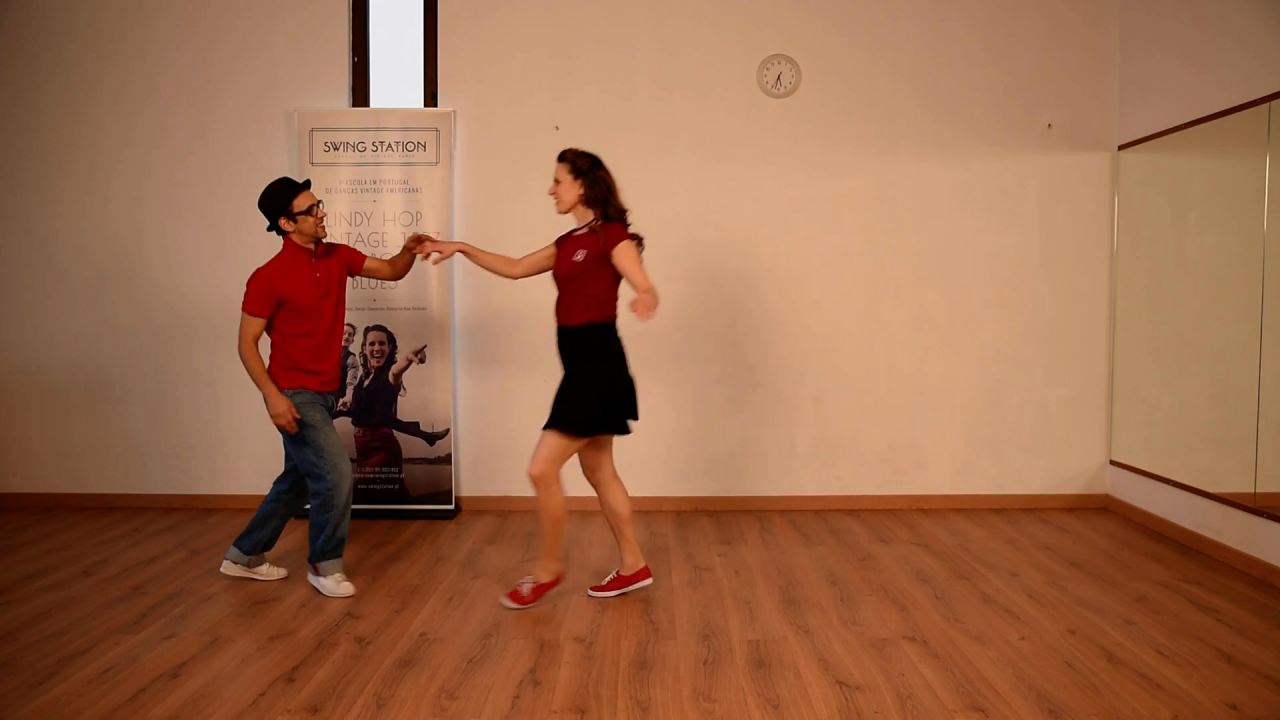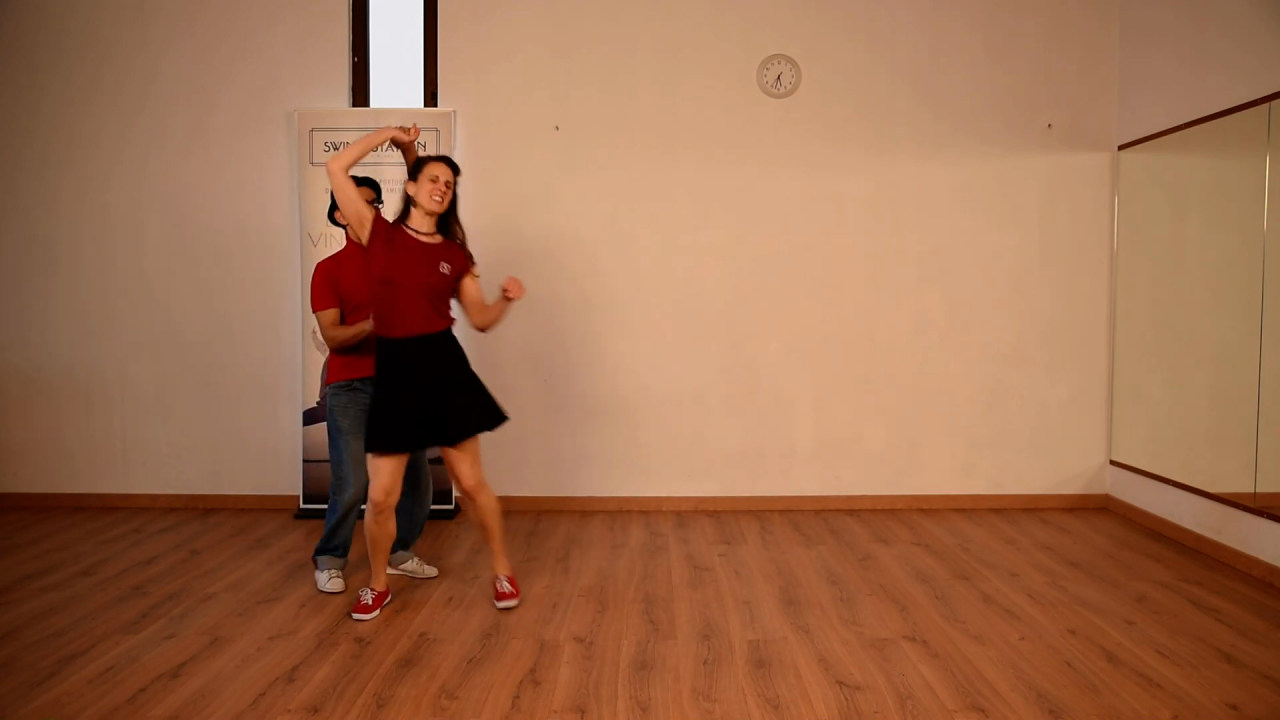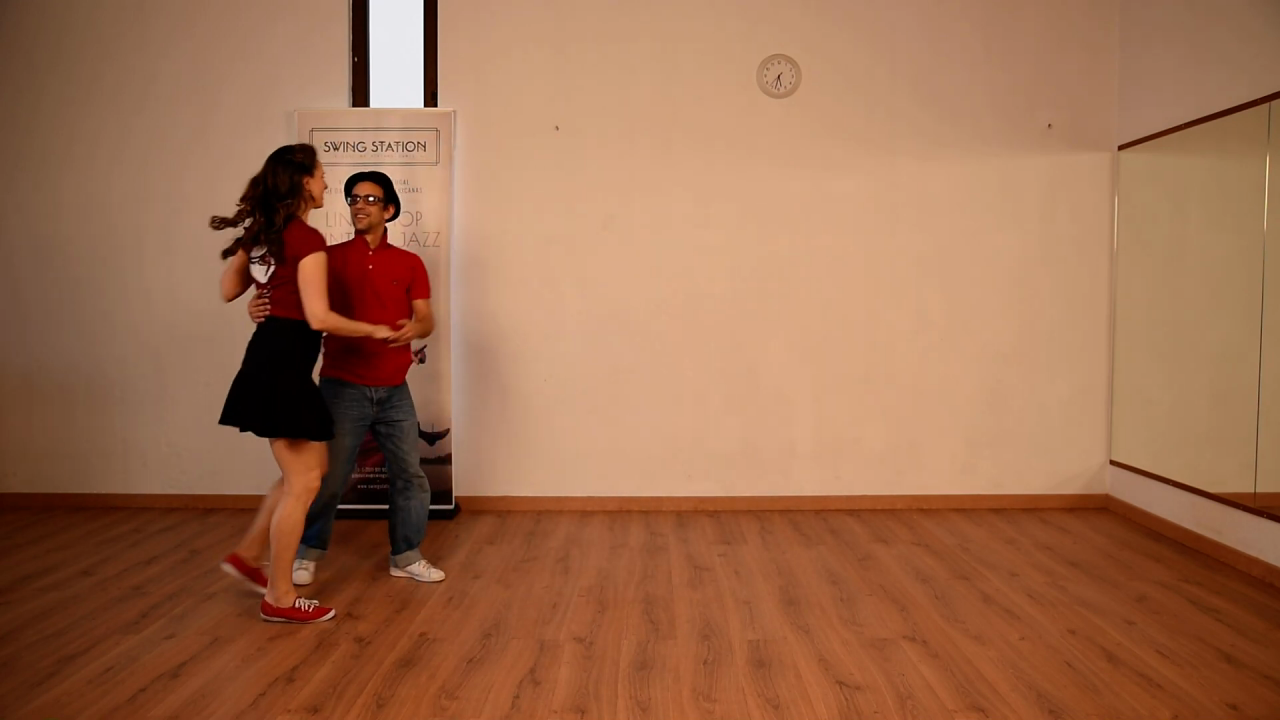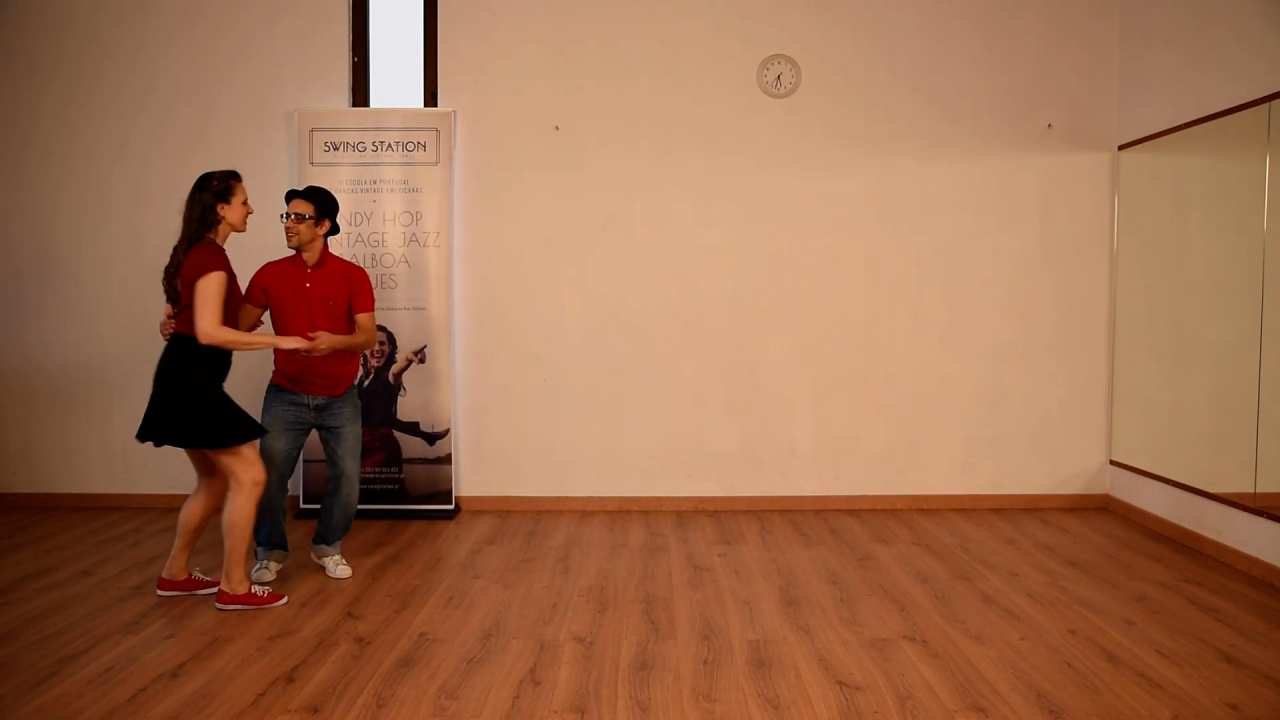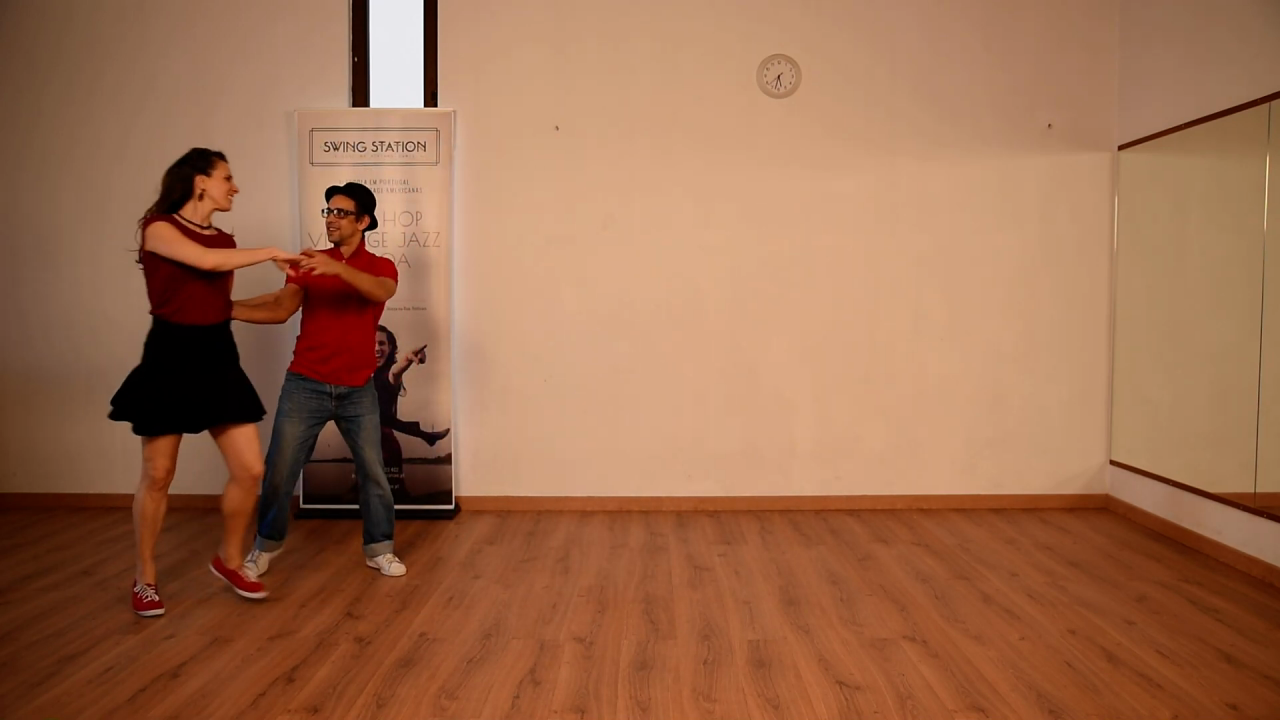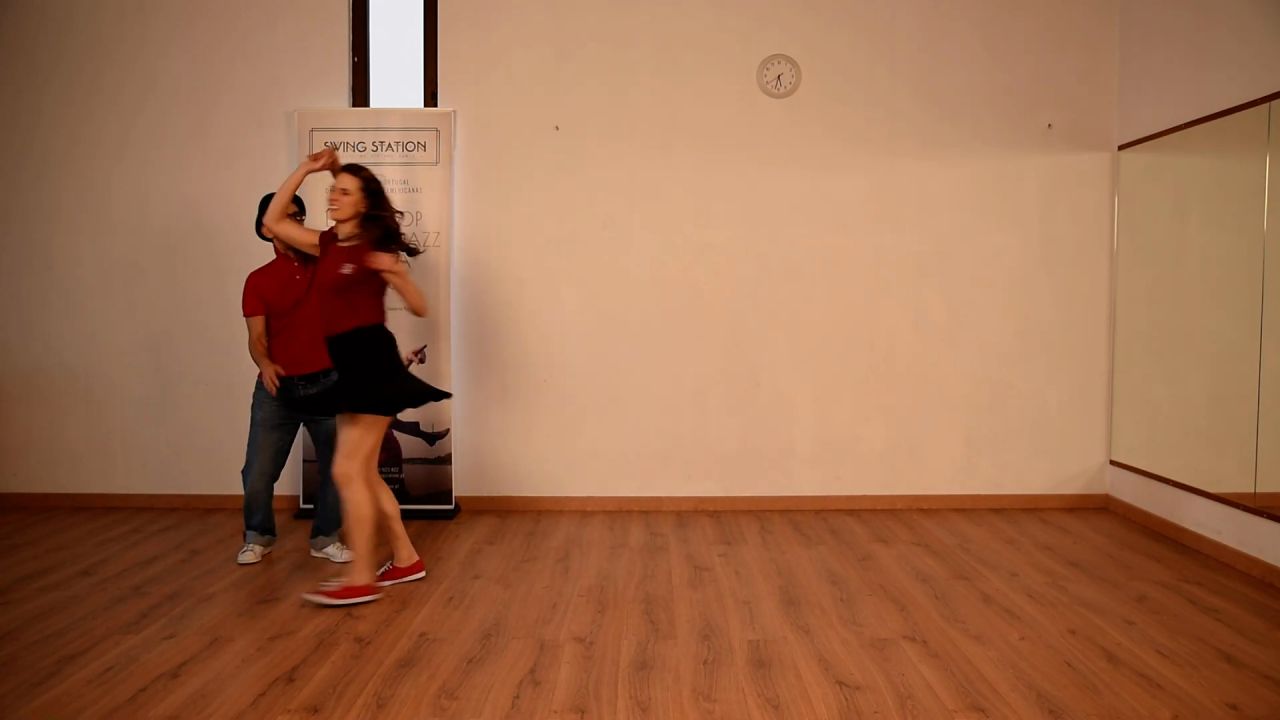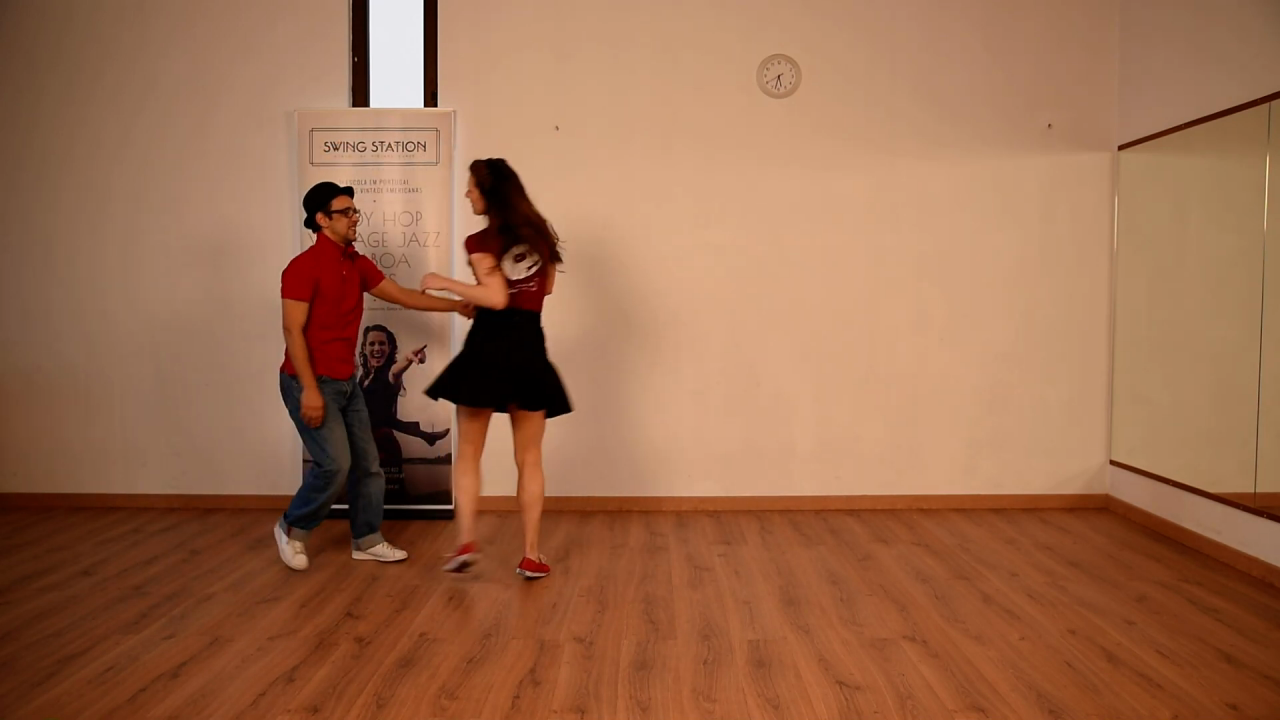
dt=0.7s
person 1, frame 1
left shoulder: (611, 236)
right shoulder: (565, 243)
left elbow: (646, 291)
right elbow: (511, 267)
left wrist: (645, 298)
right wrist: (457, 247)
left hip: (597, 362)
right hip: (582, 365)
left knee: (542, 469)
right knee: (599, 472)
left ankle: (548, 569)
right ankle: (632, 565)
person 1, frame 2
left shoulder: (455, 255)
right shoulder: (378, 234)
left elbow: (482, 320)
right elbow: (335, 171)
left wrist: (506, 297)
right wrist: (386, 135)
left hip: (444, 368)
right hip: (394, 372)
left knee: (471, 483)
right knee: (381, 496)
left ankle: (504, 571)
right ankle: (377, 584)
person 1, frame 3
left shoulder: (257, 232)
right shoulder: (307, 241)
left elbow: (228, 290)
right elbow: (319, 319)
right wrist: (373, 330)
left hip: (268, 356)
right hip: (284, 362)
left knee: (301, 472)
right knee: (304, 481)
left ankle: (247, 553)
right ankle: (280, 598)
person 1, frame 4
left shoulder: (192, 255)
right shoulder: (211, 259)
right elbow: (209, 333)
right wrist: (276, 341)
left hip: (183, 379)
right hip: (192, 381)
left knee: (216, 480)
right knee: (249, 477)
left ankle: (175, 574)
right ankle: (235, 586)
person 1, frame 5
left shoulder: (222, 239)
right shoulder: (160, 228)
right elbow: (206, 260)
right wrist: (272, 253)
left hip: (218, 359)
right hip: (171, 357)
left knee: (249, 465)
right knee: (157, 476)
left ankle: (230, 559)
right ankle: (144, 578)
person 1, frame 6
left shoulder: (375, 248)
right shoulder: (328, 242)
left elbow: (420, 308)
right elbow: (273, 221)
left wrist: (397, 272)
right wrist: (306, 168)
left hip: (372, 366)
right hip: (356, 369)
left knee: (348, 471)
right knee: (361, 471)
left ankle: (360, 577)
right ankle: (406, 559)
person 1, frame 7
left shoulder: (480, 242)
right shoulder: (537, 235)
left elbow: (495, 298)
left wrist: (445, 283)
left hip: (490, 346)
right hip: (530, 347)
left knee: (468, 450)
right knee: (529, 458)
left ankle: (465, 540)
right ankle: (532, 555)
person 2, frame 1
left shoulder: (338, 256)
right shoulder: (268, 277)
left elbow: (393, 272)
right elbow: (247, 342)
left wrist: (411, 249)
right wrist: (272, 395)
left hip: (322, 395)
right hip: (294, 396)
left knee: (297, 480)
right knee: (336, 475)
left ankle: (244, 556)
right ankle: (325, 567)
person 2, frame 2
right shoulder: (328, 270)
right elbow: (331, 335)
left wrist: (410, 154)
right wrist: (370, 325)
right hip: (348, 389)
left knee: (416, 477)
right knee: (351, 484)
left ankle: (399, 554)
right ankle: (329, 561)
person 2, frame 3
left shoulder: (410, 264)
right shoulder: (331, 258)
left elbow: (425, 320)
left wrist: (413, 330)
right wrist: (263, 306)
left hip: (393, 390)
right hip: (344, 388)
left knee: (410, 474)
right knee: (330, 476)
left ankle: (406, 556)
right ankle: (306, 553)
person 2, frame 4
left shoulder: (353, 275)
right shoulder: (270, 274)
left elbow: (367, 336)
right elbow: (239, 326)
left wrist: (336, 342)
left hip: (339, 398)
right hip: (287, 396)
left knee: (346, 481)
right knee: (269, 480)
left ankle: (328, 548)
right ankle: (270, 554)
person 2, frame 5
left shoulder: (380, 268)
right shoulder: (306, 263)
left elbow: (380, 294)
right elbow: (279, 307)
left wrist: (337, 266)
left hip: (357, 390)
right hip: (305, 385)
left knee: (372, 473)
right knee: (279, 468)
left ankle: (380, 548)
right ankle: (267, 544)
person 2, frame 6
right shoulder: (259, 280)
right elbow: (257, 339)
right wrist: (265, 364)
left hip: (327, 382)
right hip: (280, 386)
left knee: (336, 467)
right knee: (258, 470)
left ankle: (325, 539)
right ankle: (258, 538)
person 2, frame 7
left shoulder: (358, 264)
right shoulder: (303, 267)
left elbow: (400, 295)
right elbow: (292, 331)
left wrist: (454, 304)
right wrist: (309, 388)
left hip: (343, 383)
right hip: (309, 382)
left knee: (366, 465)
right knee: (334, 463)
left ankle: (367, 540)
right ankle: (292, 528)
